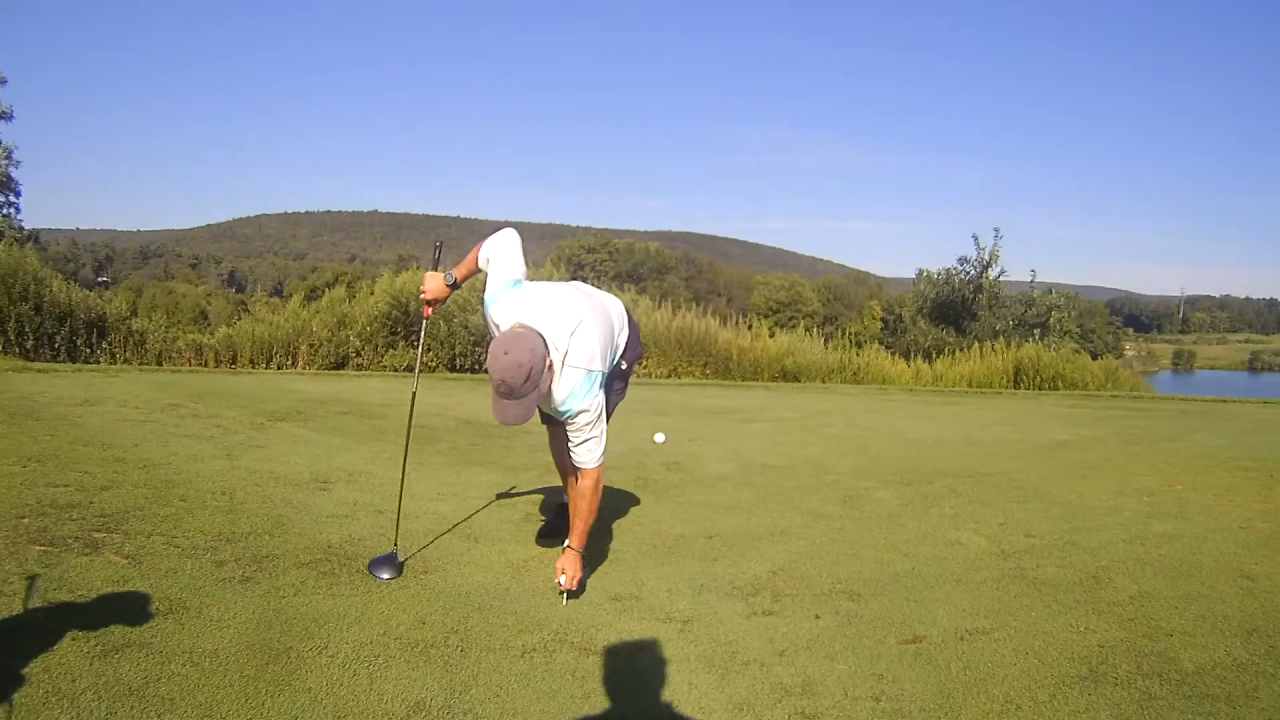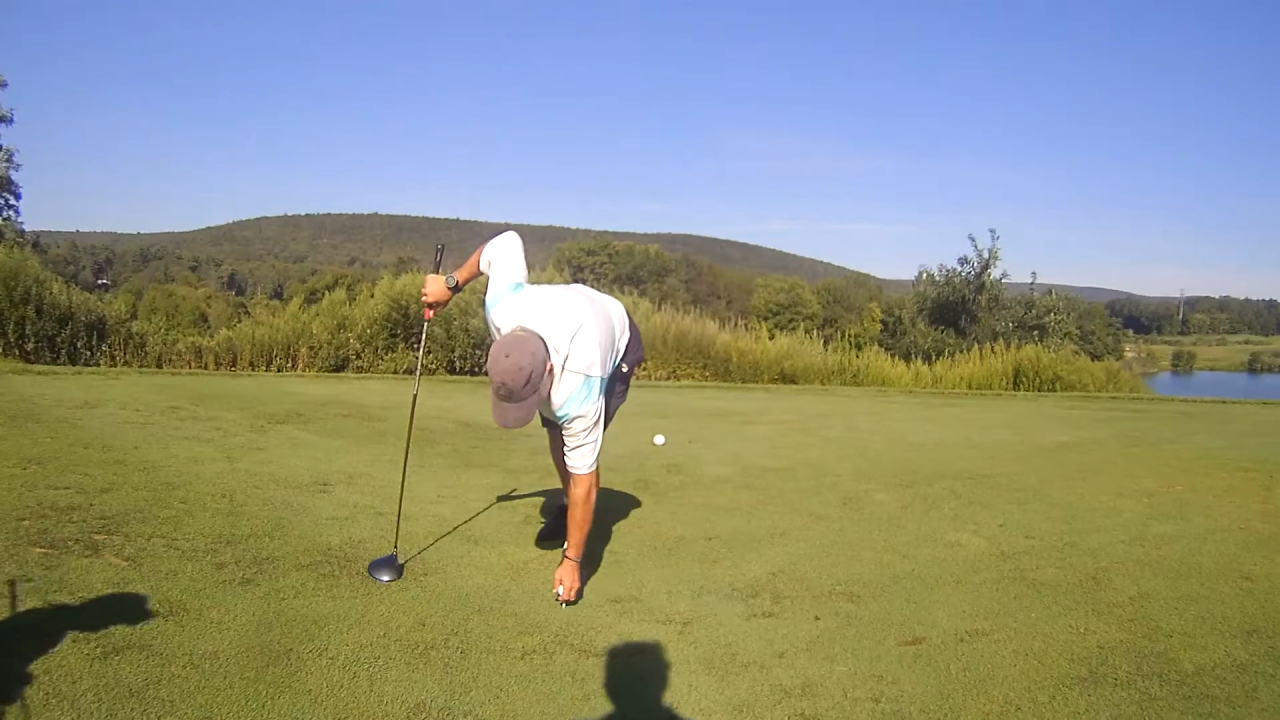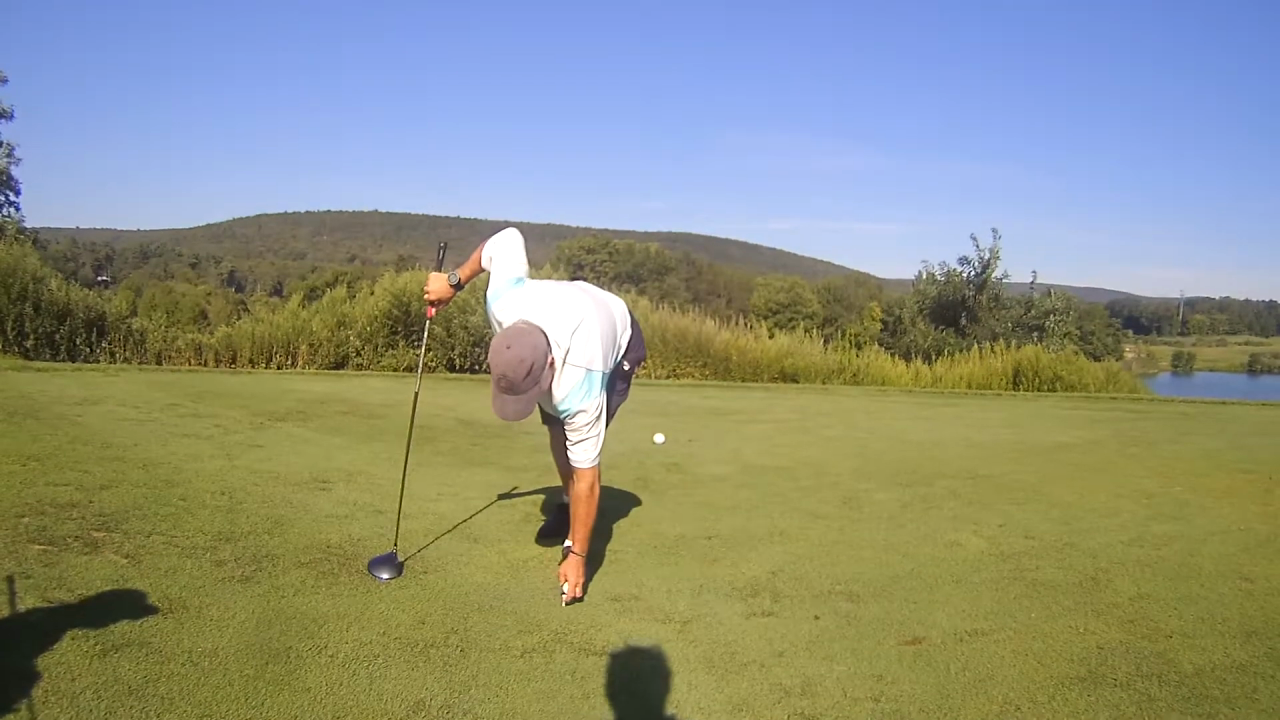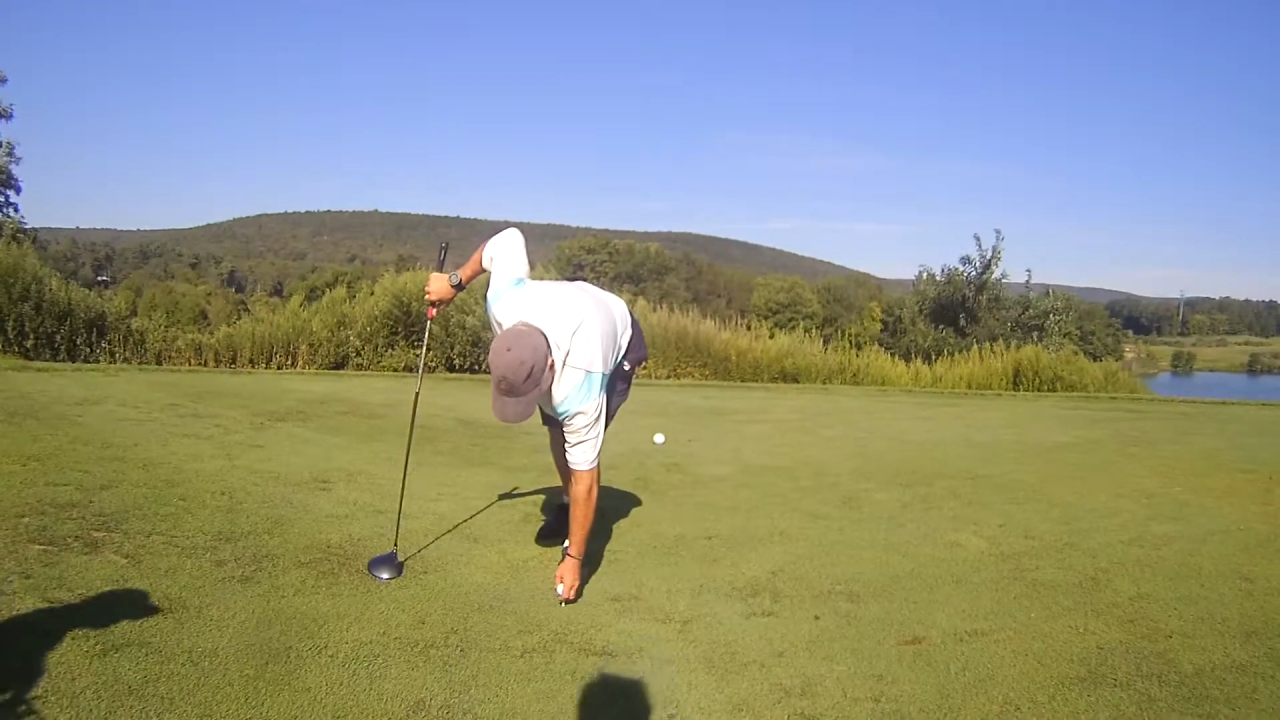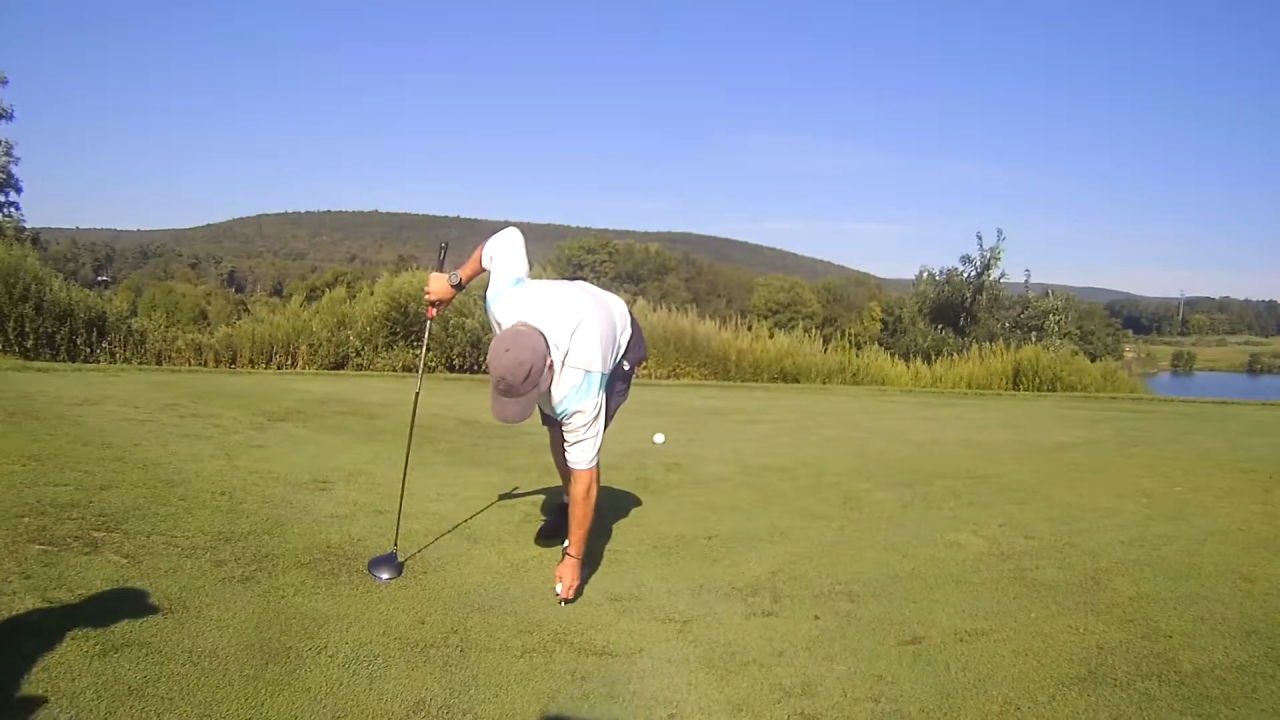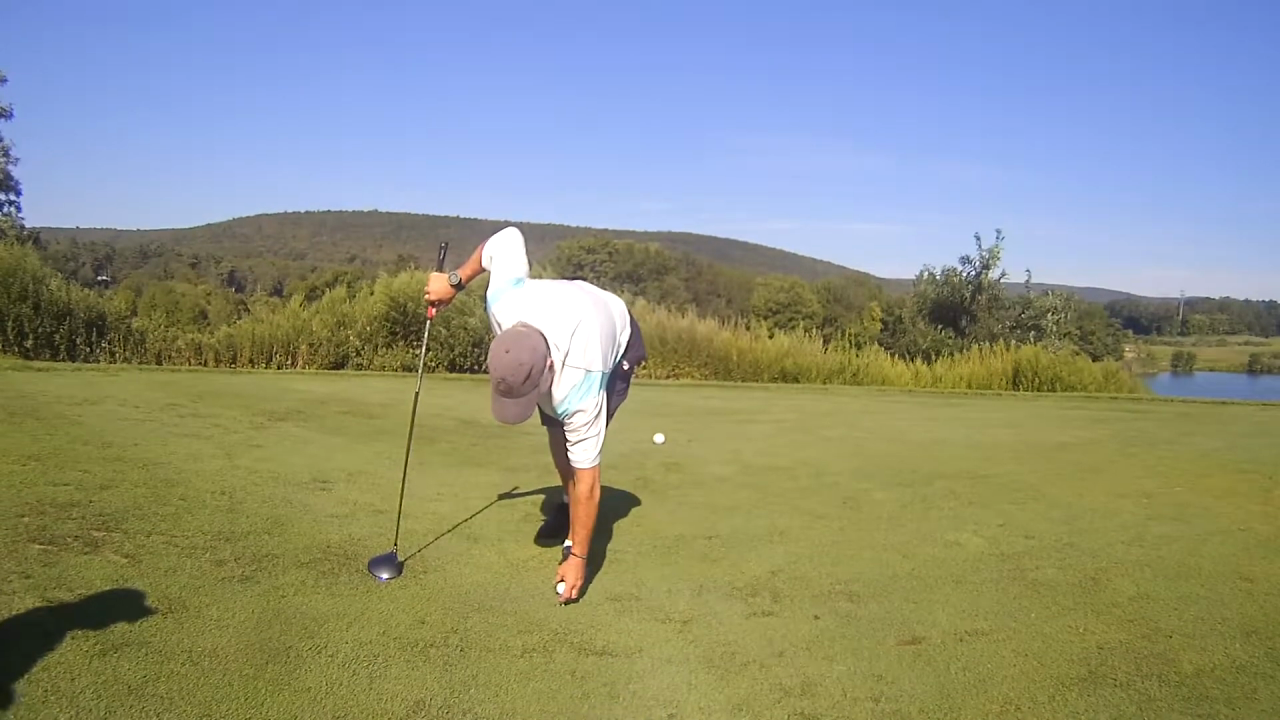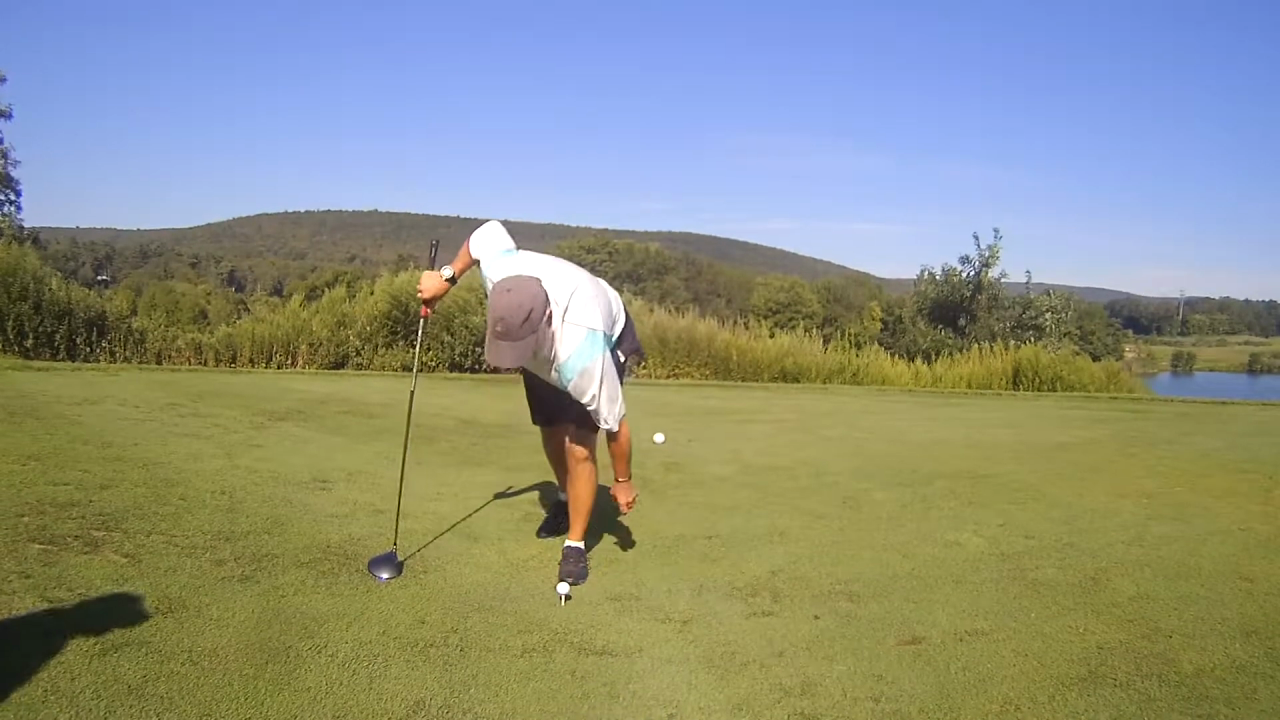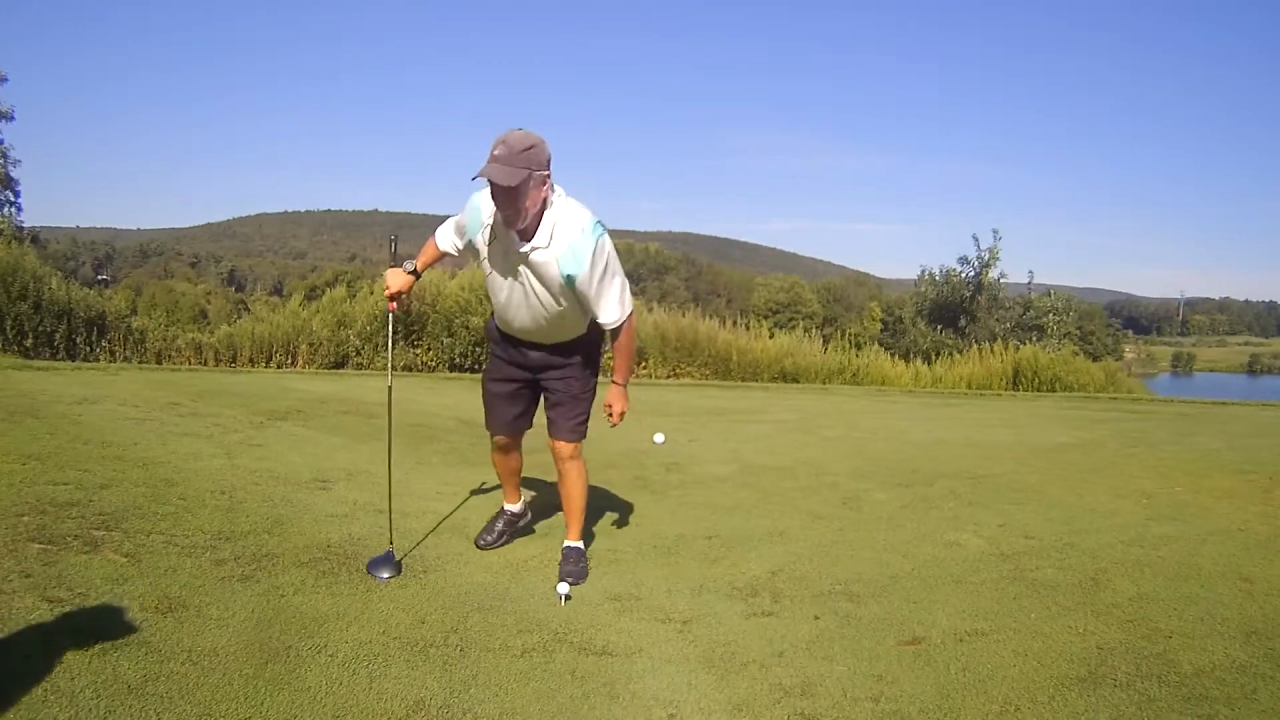
dt=0.4s
person 1, frame 1
left shoulder: (576, 388)
right shoulder: (500, 304)
left elbow: (589, 471)
right elbow: (505, 239)
left wrist: (575, 551)
right wrist: (450, 280)
left hip: (616, 343)
right hip: (575, 313)
left knee: (574, 438)
right knee: (556, 427)
left ankle: (574, 535)
right ankle: (568, 504)
person 1, frame 2
left shoulder: (575, 392)
right shoulder: (501, 307)
left elbow: (584, 479)
right elbow: (507, 243)
left wrist: (572, 561)
right wrist: (452, 283)
left hip: (617, 345)
right hip: (576, 314)
left knee: (577, 453)
right knee: (556, 431)
left ankle: (576, 543)
right ankle: (567, 508)
person 1, frame 3
left shoulder: (577, 385)
right shoulder: (503, 301)
left elbow: (586, 474)
right elbow: (507, 238)
left wrist: (577, 556)
right wrist: (455, 281)
left hip: (618, 344)
right hip: (579, 314)
left knee: (578, 443)
right knee: (557, 428)
left ankle: (575, 536)
right ankle: (568, 504)
person 1, frame 4
left shoulder: (577, 388)
right shoulder: (503, 303)
left elbow: (585, 476)
right elbow: (508, 240)
left wrist: (574, 559)
right wrist: (455, 281)
left hip: (618, 344)
right hip: (579, 311)
left knee: (578, 447)
right knee: (557, 429)
left ankle: (572, 542)
right ankle: (567, 506)
person 1, frame 5
left shoulder: (576, 387)
right shoulder: (502, 303)
left elbow: (584, 475)
right elbow: (507, 239)
left wrist: (573, 558)
right wrist: (455, 281)
left hip: (617, 344)
right hip: (576, 313)
left knee: (574, 442)
right knee: (556, 431)
left ankle: (571, 543)
right ankle: (567, 505)
person 1, frame 6
left shoulder: (577, 385)
right shoulder: (503, 304)
left elbow: (587, 475)
right elbow: (507, 239)
left wrist: (579, 556)
right wrist: (455, 281)
left hip: (616, 344)
right hip: (571, 313)
left knee: (577, 449)
right knee: (557, 432)
left ankle: (573, 540)
right ankle: (567, 504)
person 1, frame 7
left shoulder: (580, 355)
right shoulder: (501, 273)
left elbow: (616, 425)
right elbow: (489, 232)
left wrist: (622, 482)
right wrist: (447, 277)
left hip: (607, 342)
right hip: (548, 347)
left knee: (579, 445)
right knee: (552, 432)
left ankle: (575, 545)
right ankle: (565, 500)
person 1, frame 8
left shoulder: (582, 234)
right shoulder: (481, 211)
left elbow: (621, 317)
right elbow: (448, 237)
left wrist: (619, 384)
right wrist: (410, 272)
left hip: (570, 350)
right hip: (510, 342)
left knee: (565, 448)
right knee: (503, 436)
left ankle: (574, 544)
right ankle: (513, 508)
